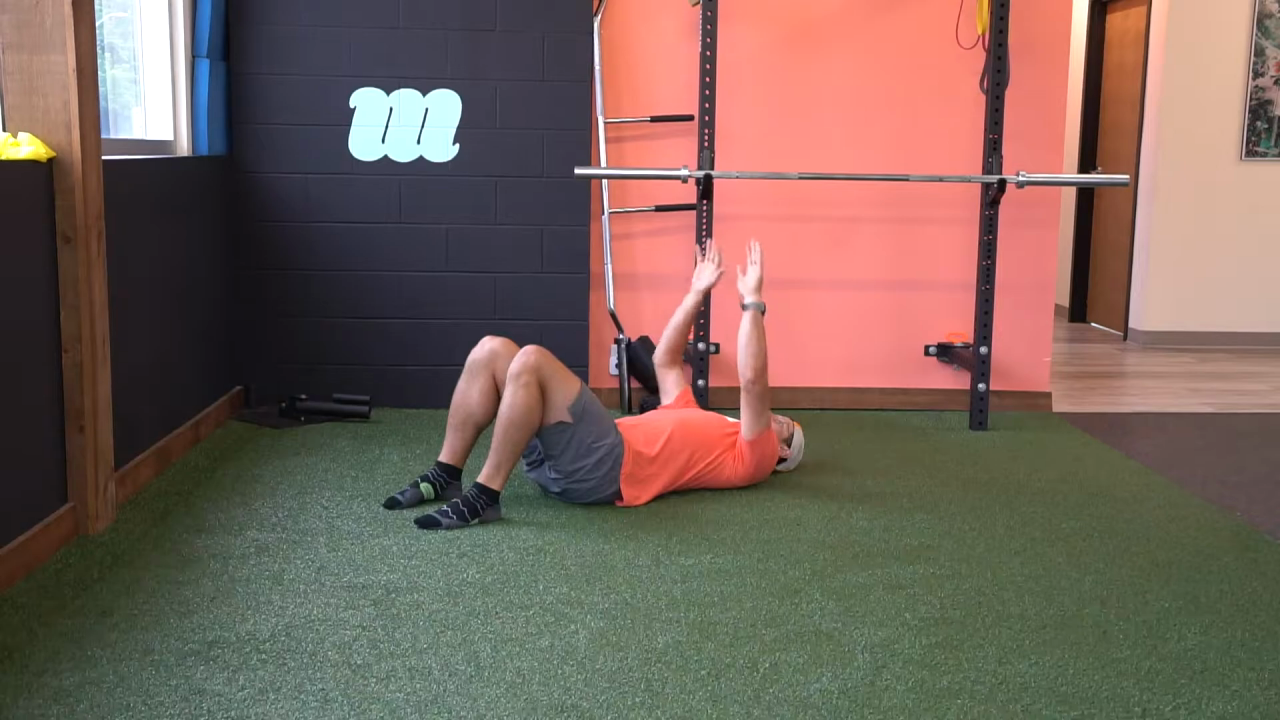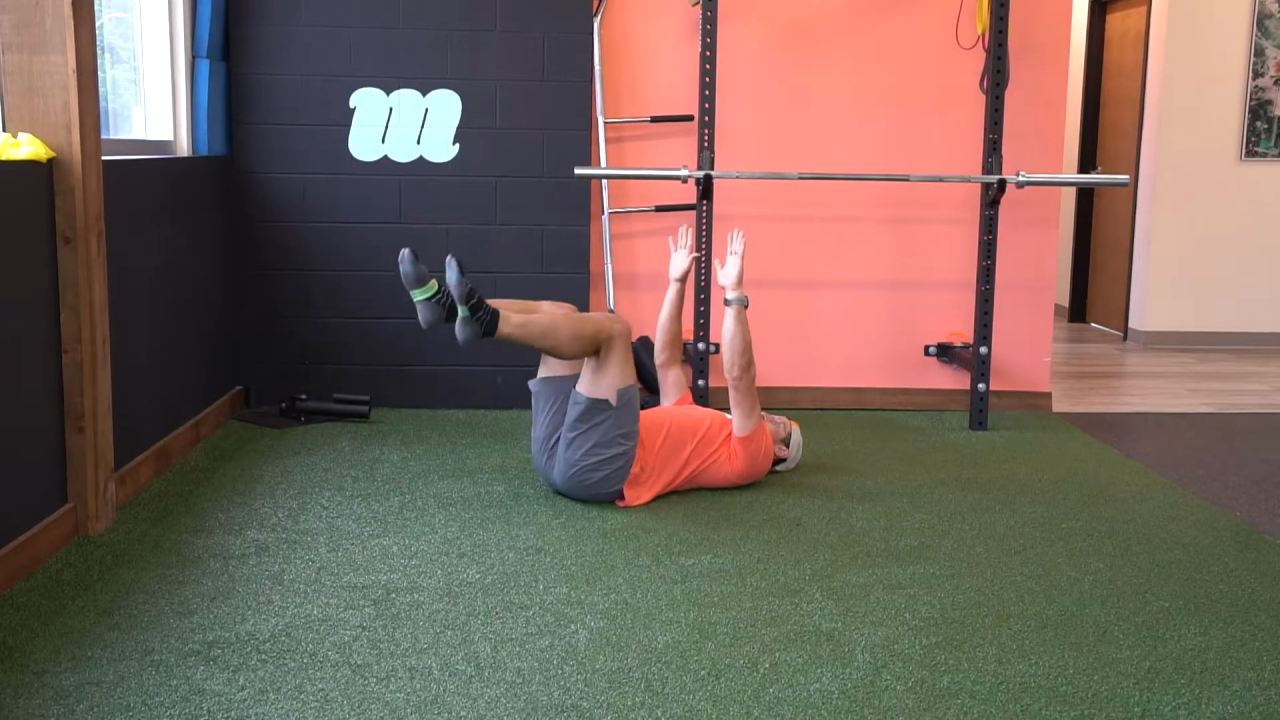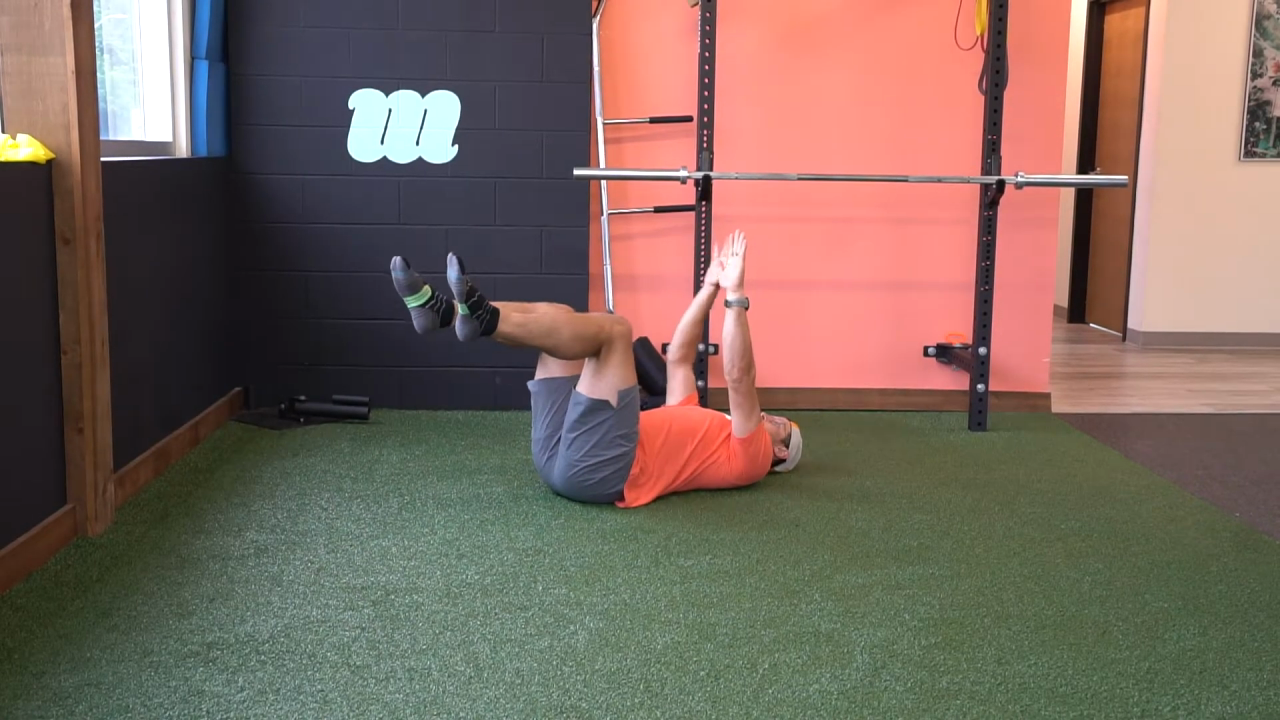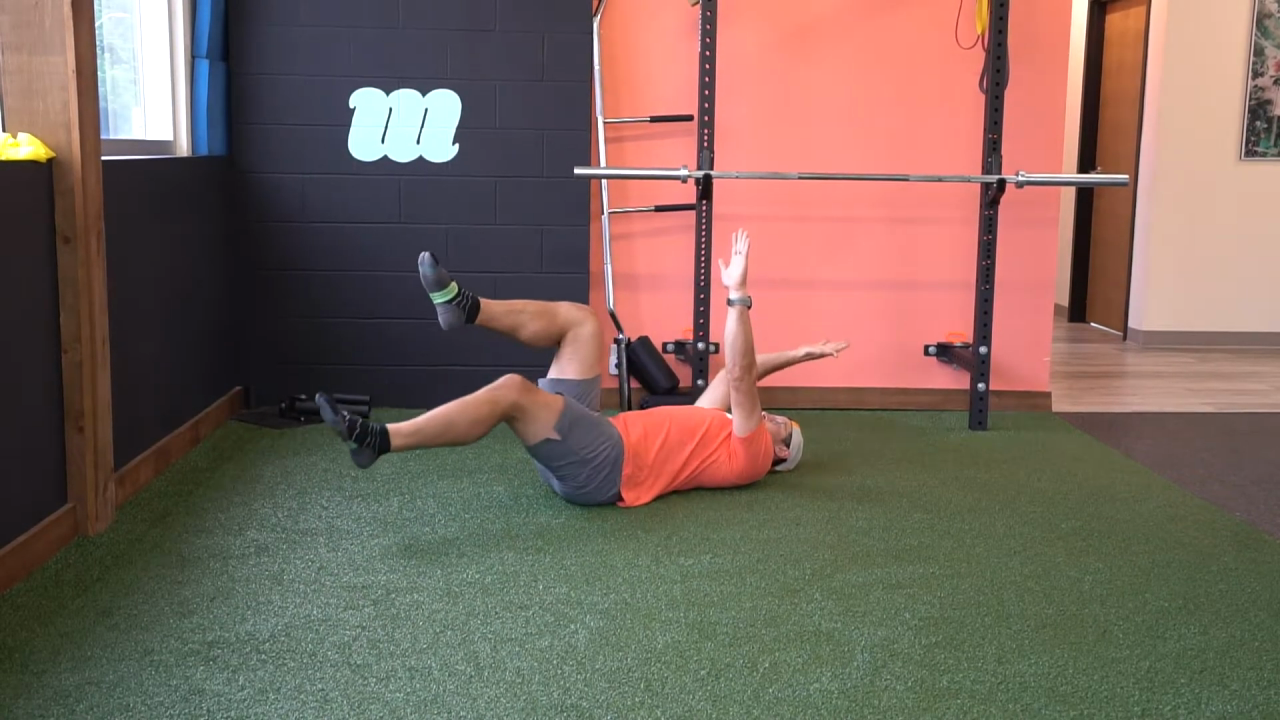
dt=1s
person 1, frame 1
left shoulder: (751, 458)
right shoulder: (704, 425)
left elbow: (753, 382)
right elbow: (664, 359)
left wrist: (752, 302)
right wrist: (698, 293)
left hip: (602, 467)
right hip: (560, 458)
left knee: (531, 362)
right knee: (492, 350)
left ankle: (484, 495)
right ankle: (444, 476)
person 1, frame 2
left shoulder: (749, 454)
right shoulder: (700, 424)
left elbow: (740, 377)
right elbow: (666, 359)
left wrist: (735, 294)
right wrist: (678, 283)
left hip: (601, 465)
right hip: (561, 451)
left knee: (611, 327)
right knee: (560, 315)
left ankle: (484, 322)
right ankle: (447, 308)
person 1, frame 3
left shoulder: (749, 456)
right shoulder: (700, 425)
left elbow: (739, 379)
right elbow: (678, 357)
left wrist: (735, 296)
right wrist: (710, 287)
left hip: (599, 466)
right hip: (561, 450)
left knee: (611, 328)
right knee: (558, 318)
left ankle: (485, 320)
right ankle: (441, 310)
person 1, frame 4
left shoulder: (751, 454)
right shoulder: (716, 429)
left elbow: (741, 378)
right elbow: (734, 372)
left wrist: (738, 295)
right wrist: (798, 353)
left hip: (601, 467)
right hip: (585, 443)
left knee: (512, 390)
right knee: (581, 320)
left ankle: (378, 439)
right ankle: (465, 308)
